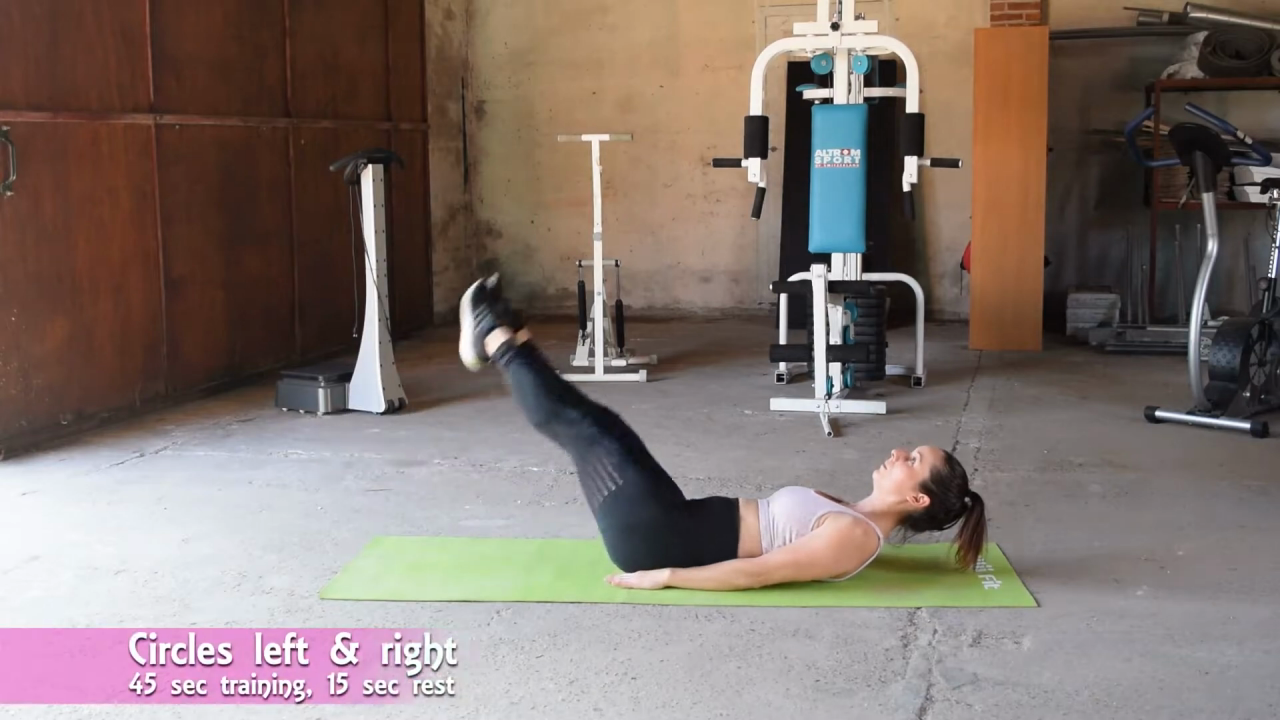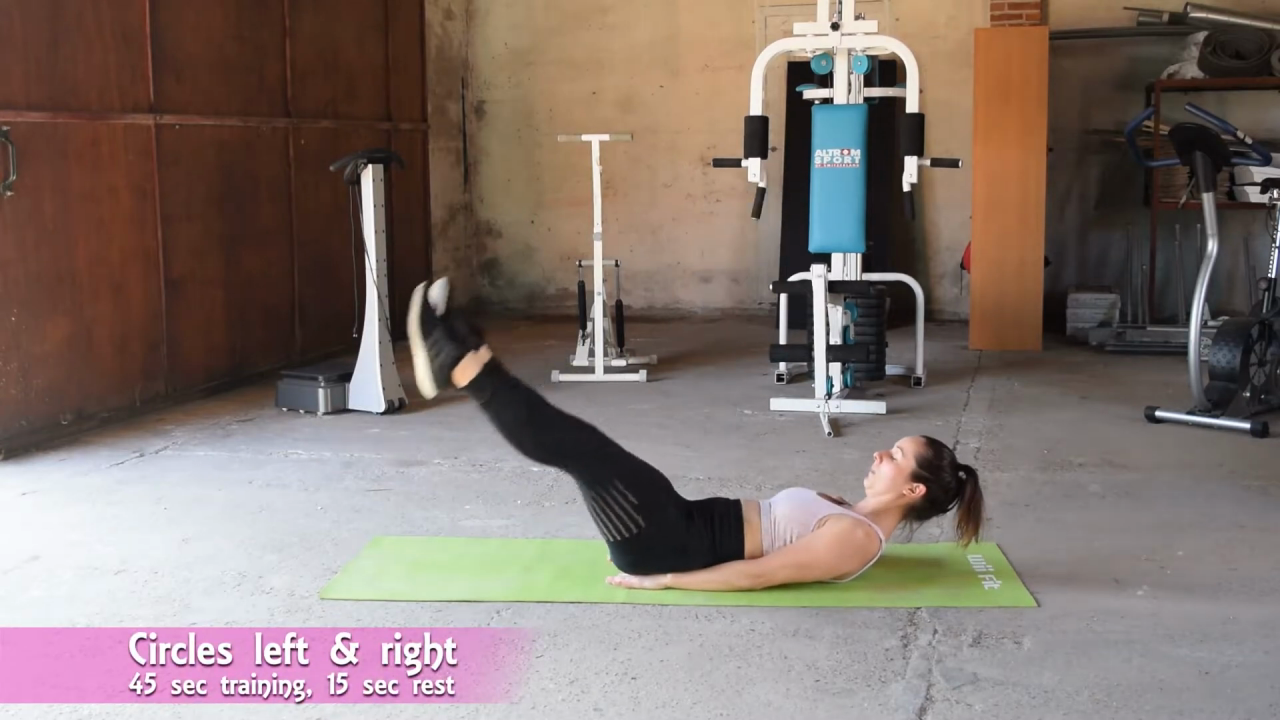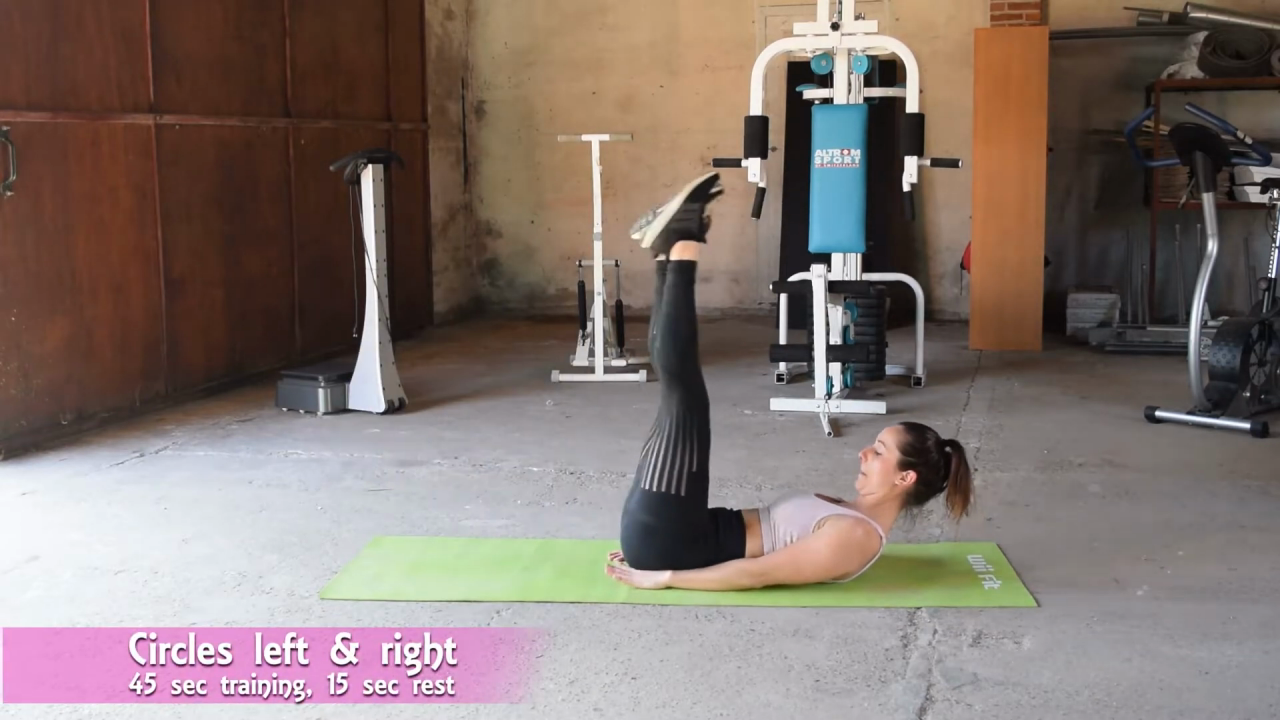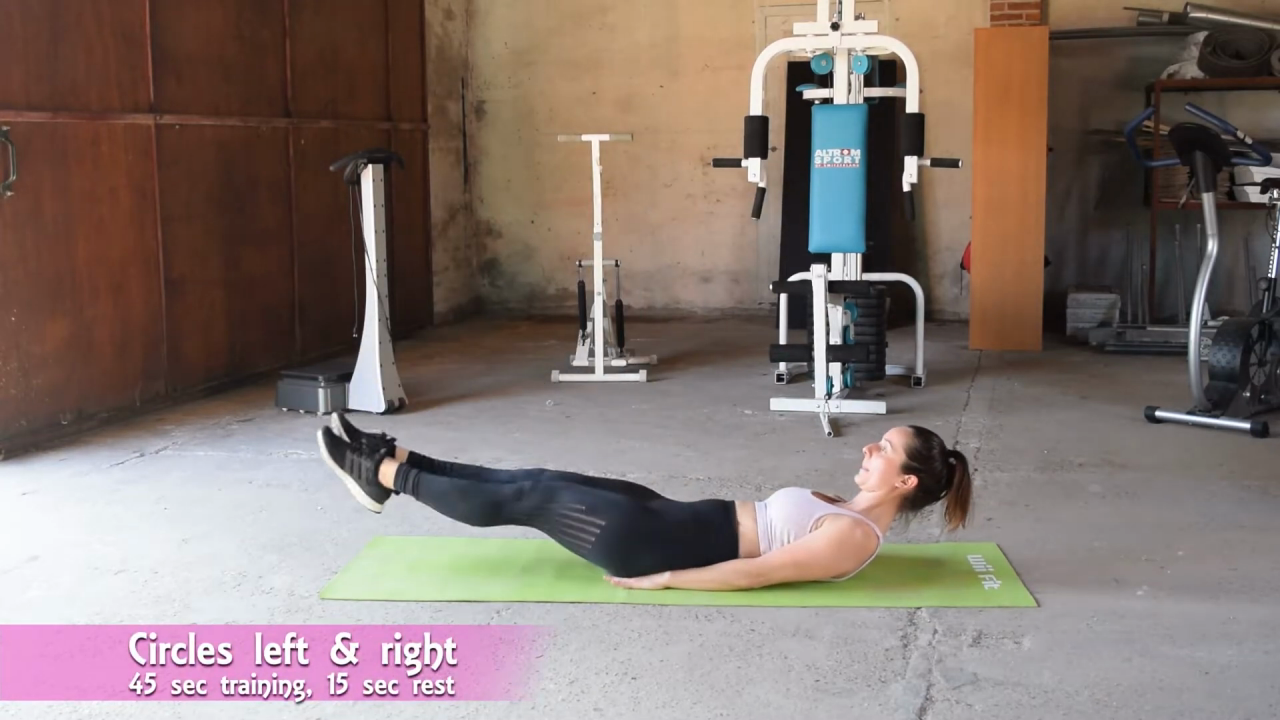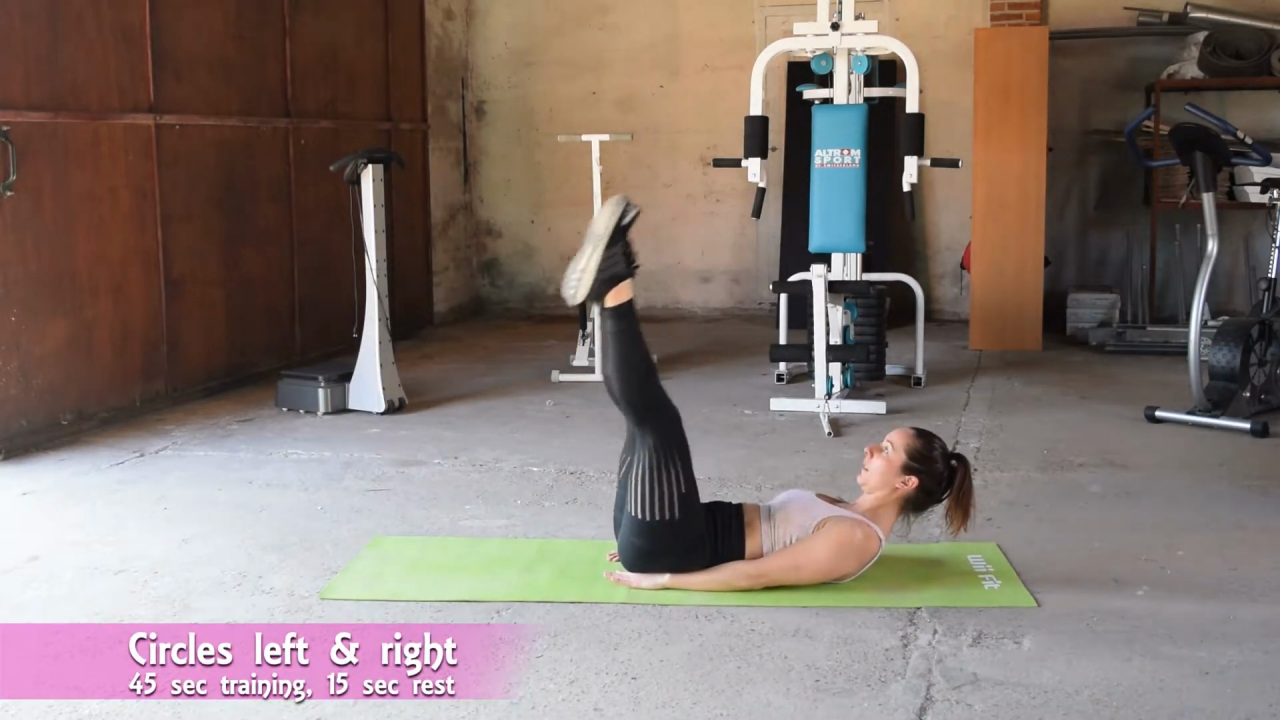
dt=1s
person 1, frame 1
left shoulder: (853, 539)
right shoulder: (850, 516)
left elbow: (756, 571)
left wrist: (665, 576)
left hip: (658, 542)
right hip: (682, 527)
left knee: (583, 430)
right knee: (598, 422)
left ankle: (497, 340)
right ankle: (507, 340)
person 1, frame 2
left shoulder: (857, 542)
right shoulder: (849, 513)
left elbow: (762, 572)
left wrist: (662, 579)
left hip: (678, 545)
right hip: (693, 525)
left knee: (580, 449)
right knee: (588, 451)
left ankle: (461, 363)
right ankle: (462, 361)
person 1, frame 3
left shoulder: (857, 536)
right shoulder: (852, 513)
left elbow: (758, 574)
left wrist: (660, 578)
left hip: (663, 547)
left knee: (683, 389)
left ankle: (682, 244)
right ankle: (672, 250)
person 1, frame 4
left shoulder: (853, 538)
right shoulder: (851, 510)
left elbow: (754, 571)
left wrist: (657, 580)
left hip: (678, 544)
right hip: (681, 519)
left knee: (531, 500)
right knee: (545, 484)
left ankle: (388, 472)
right ankle: (394, 465)
person 1, frame 5
left shoulder: (857, 538)
right shoulder: (851, 511)
left elbow: (762, 573)
left wrist: (661, 578)
left hip: (663, 549)
right hip: (691, 536)
left knee: (653, 419)
left ankle: (614, 286)
right ankle: (612, 287)
